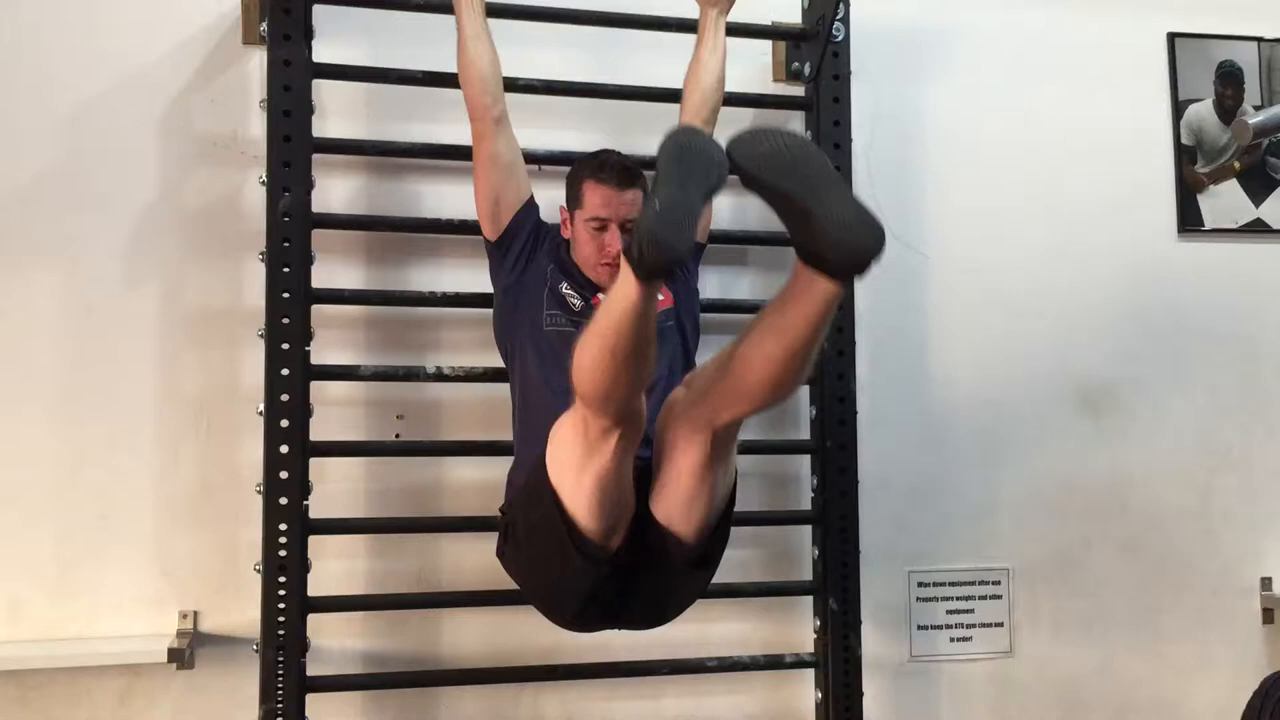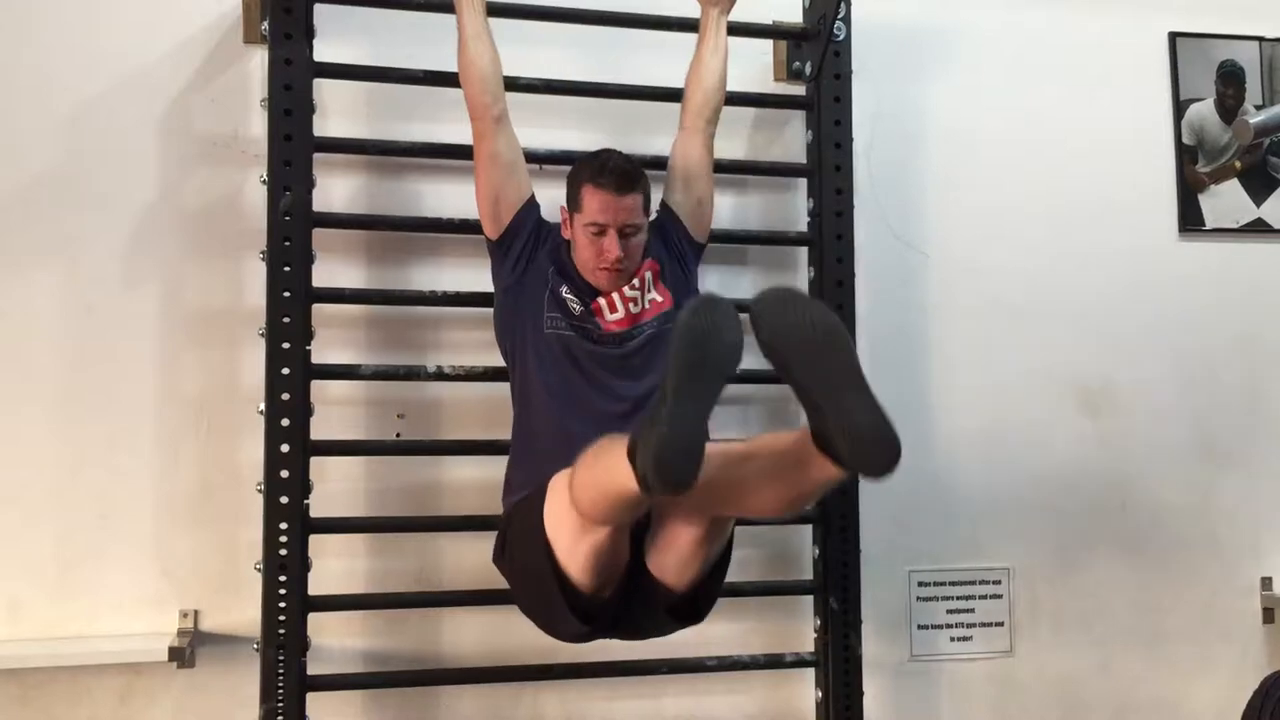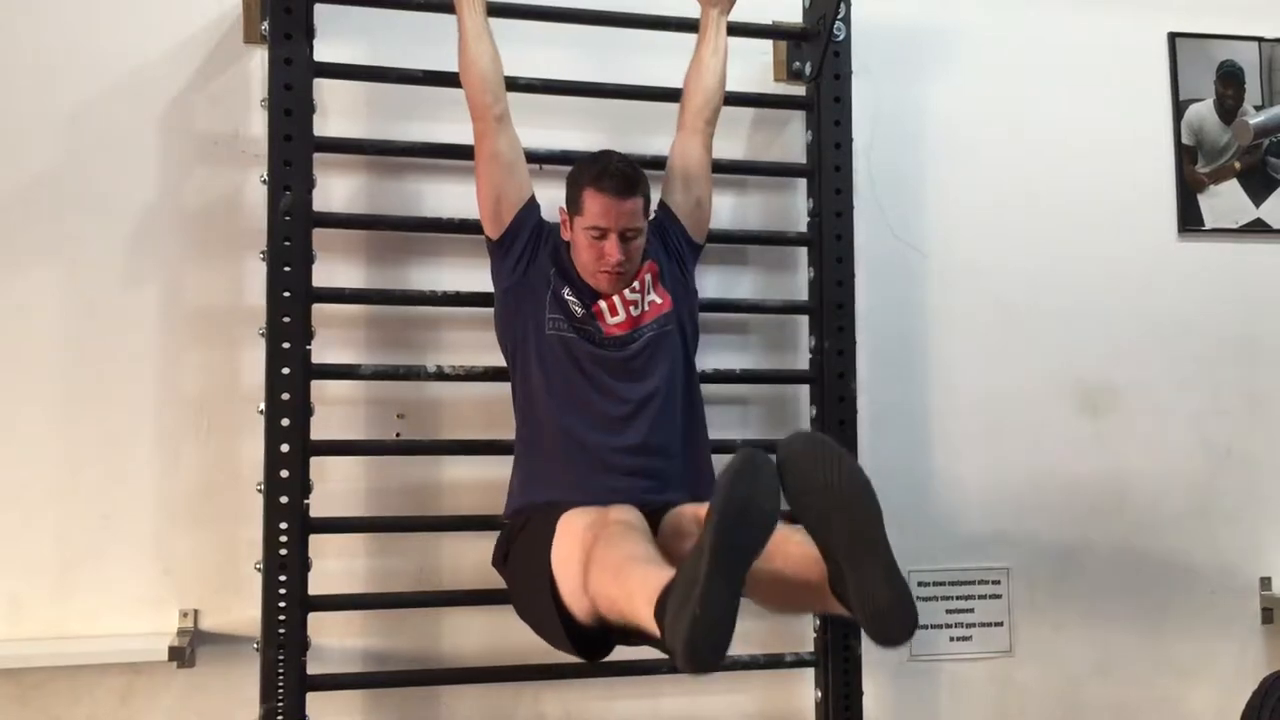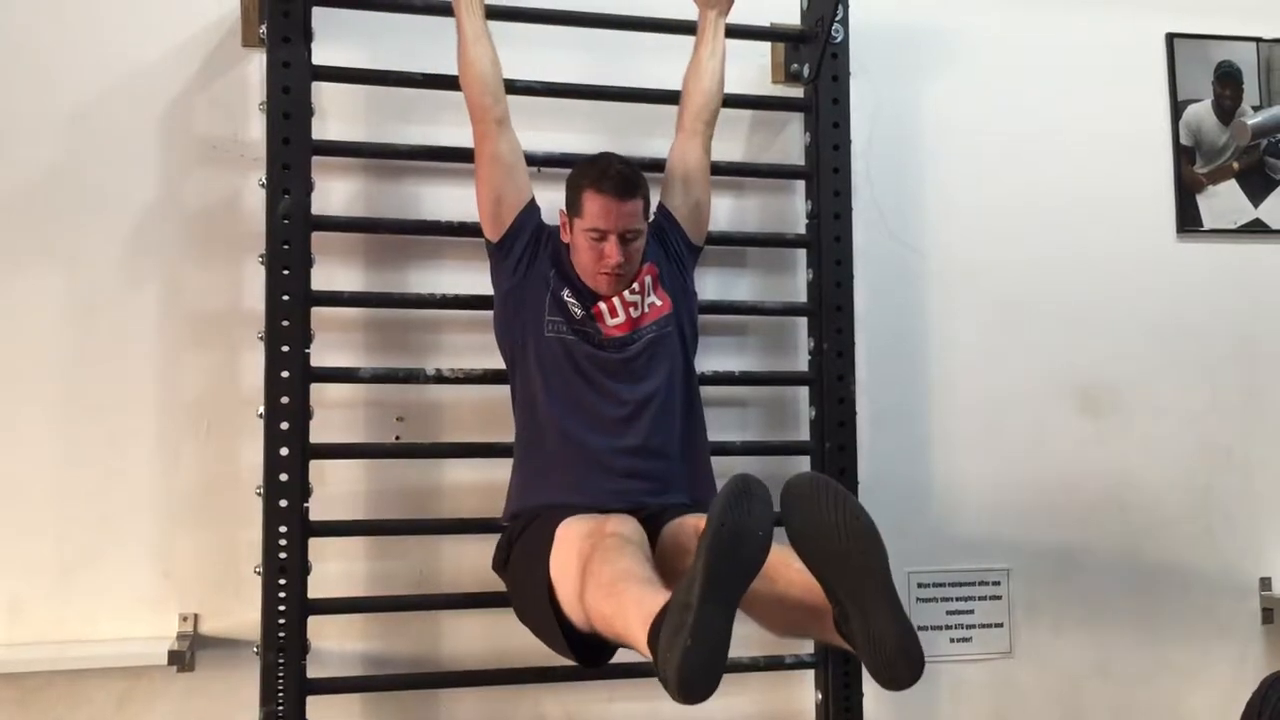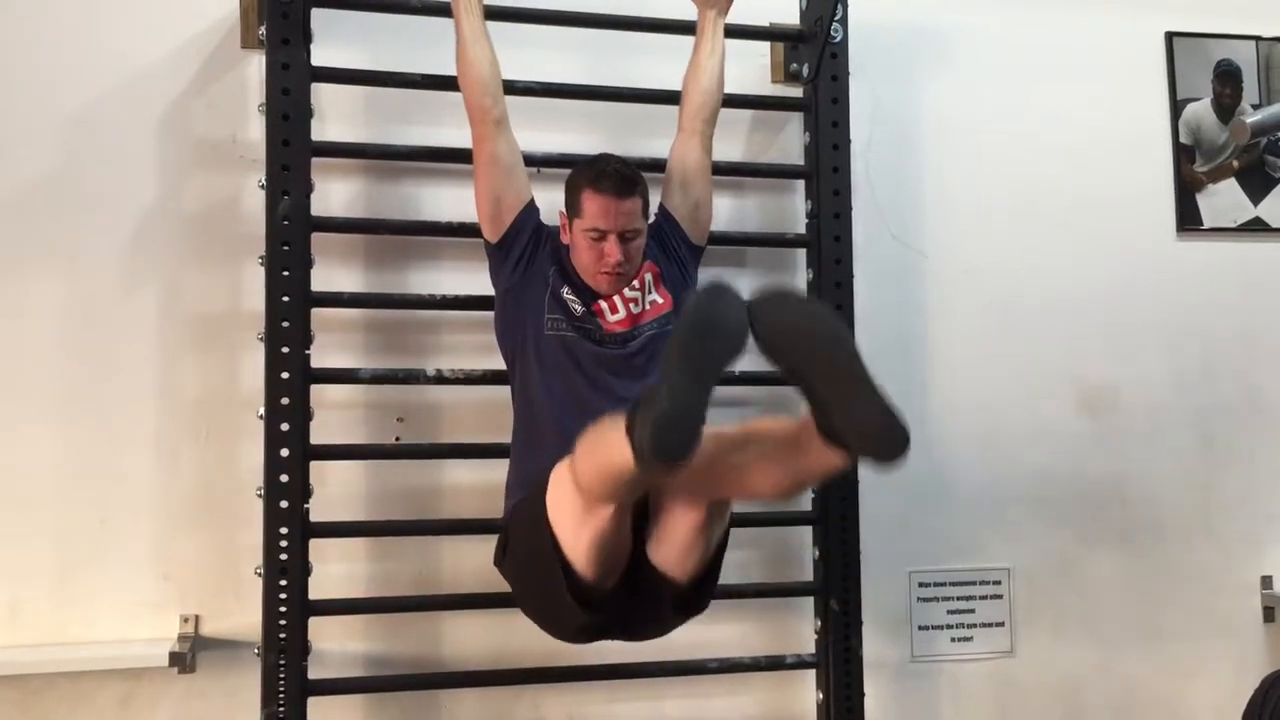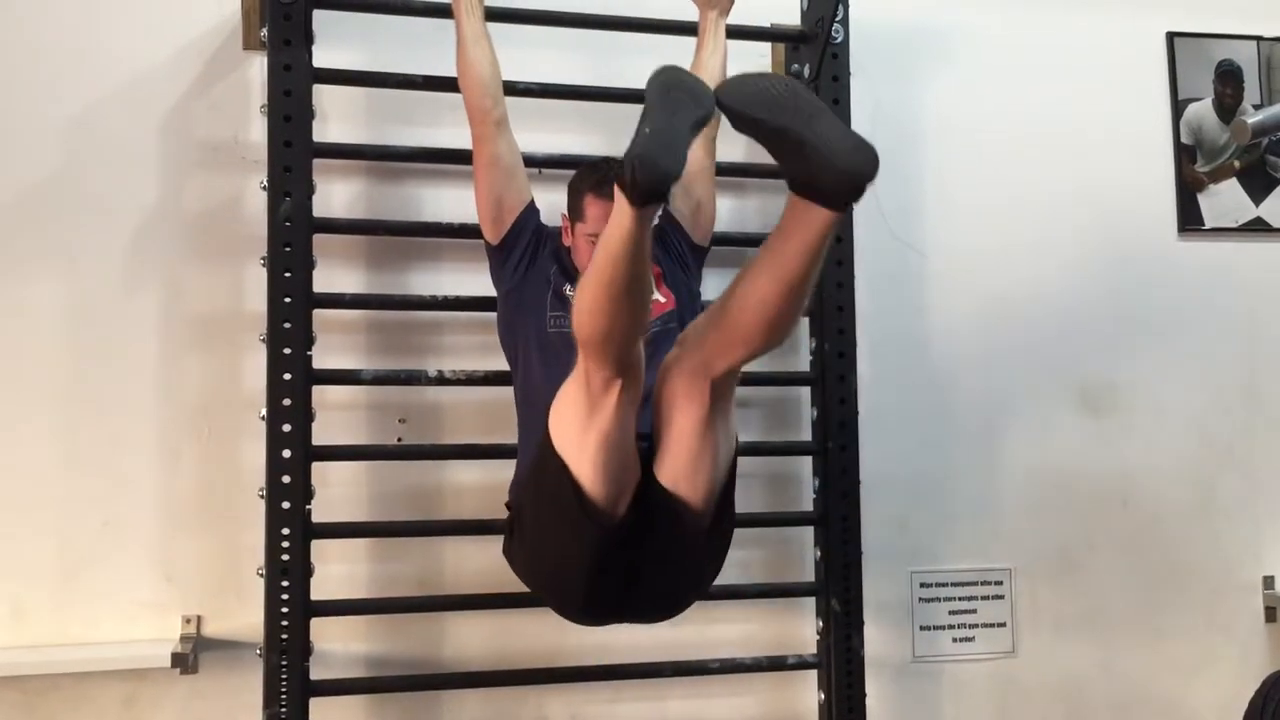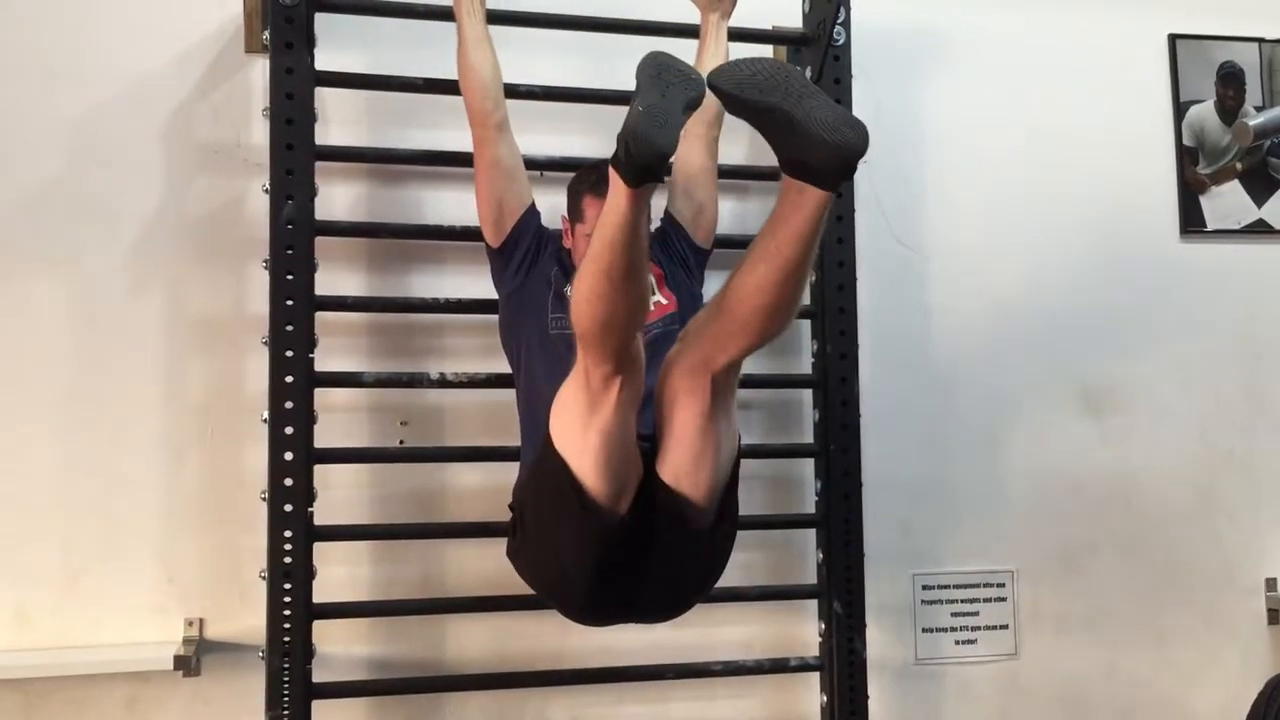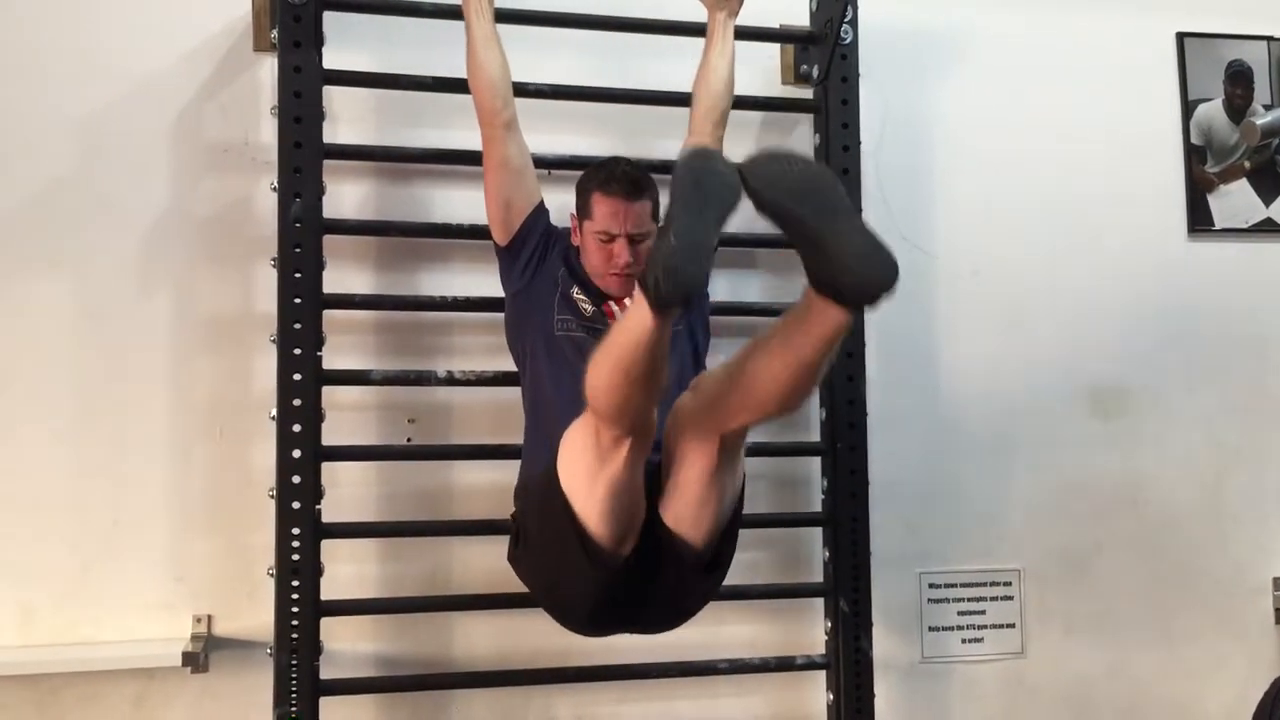
dt=0.5s
person 1, frame 1
left shoulder: (679, 269)
right shoulder: (530, 268)
left elbow: (696, 126)
right elbow: (489, 121)
left hip: (665, 551)
right hip: (565, 547)
left knee: (700, 401)
right knee: (611, 401)
left ankle: (826, 265)
right ankle: (653, 266)
person 1, frame 2
left shoulder: (669, 261)
right shoulder: (530, 266)
left elbow: (698, 127)
right elbow: (490, 119)
right hip: (563, 564)
left knee: (703, 474)
right knee: (607, 463)
left ankle: (838, 444)
right ankle: (660, 450)
person 1, frame 3
left shoulder: (669, 262)
right shoulder: (529, 268)
left elbow: (697, 129)
right elbow: (491, 121)
left hip: (669, 526)
right hip: (559, 533)
left knee: (712, 529)
right knee: (614, 533)
left ankle: (849, 586)
right ankle: (686, 608)
person 1, frame 4
left shoulder: (668, 266)
right shoulder: (529, 271)
left elbow: (694, 132)
right elbow: (491, 124)
left hip: (668, 527)
right hip: (558, 538)
left knee: (710, 545)
right knee: (611, 543)
left ankle: (853, 617)
right ankle: (674, 631)
person 1, frame 5
left shoulder: (667, 268)
right shoulder: (529, 270)
left elbow: (696, 130)
right elbow: (489, 124)
left hip: (664, 574)
right hip: (563, 561)
left knee: (699, 463)
right knee: (606, 450)
left ankle: (840, 430)
right ankle: (657, 431)
person 1, frame 6
left shoulder: (672, 265)
right shoulder: (531, 268)
left elbow: (700, 132)
right elbow: (489, 124)
left hip: (673, 549)
right hip: (573, 546)
left knee: (698, 361)
right knee: (611, 357)
left ankle: (819, 190)
right ankle: (643, 186)
person 1, frame 7
left shoulder: (675, 264)
right shoulder: (531, 268)
left elbow: (702, 133)
right elbow: (490, 127)
left hip: (680, 543)
right hip: (575, 544)
left knee: (702, 354)
right knee: (608, 354)
person 1, frame 8
left shoulder: (681, 265)
right shoulder: (539, 270)
left elbow: (706, 138)
right elbow: (499, 127)
left hip: (677, 558)
right hip: (578, 558)
left knee: (706, 411)
right knee: (621, 409)
left ankle: (838, 286)
